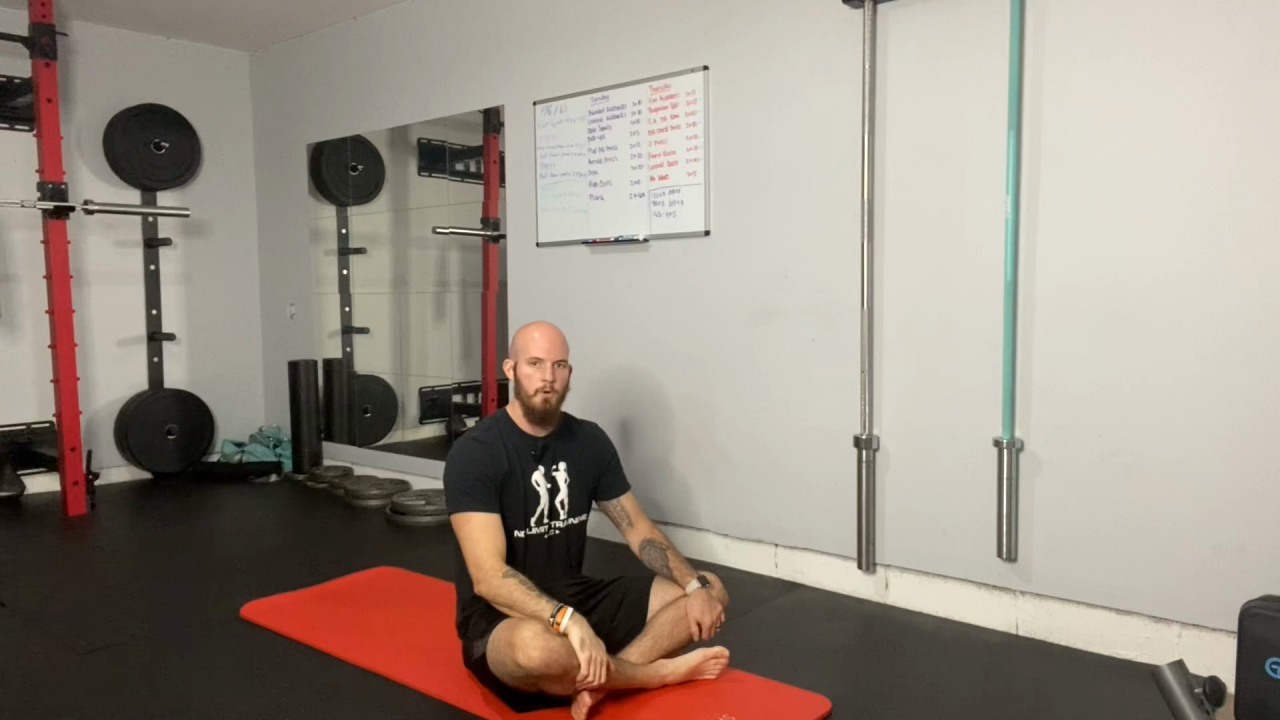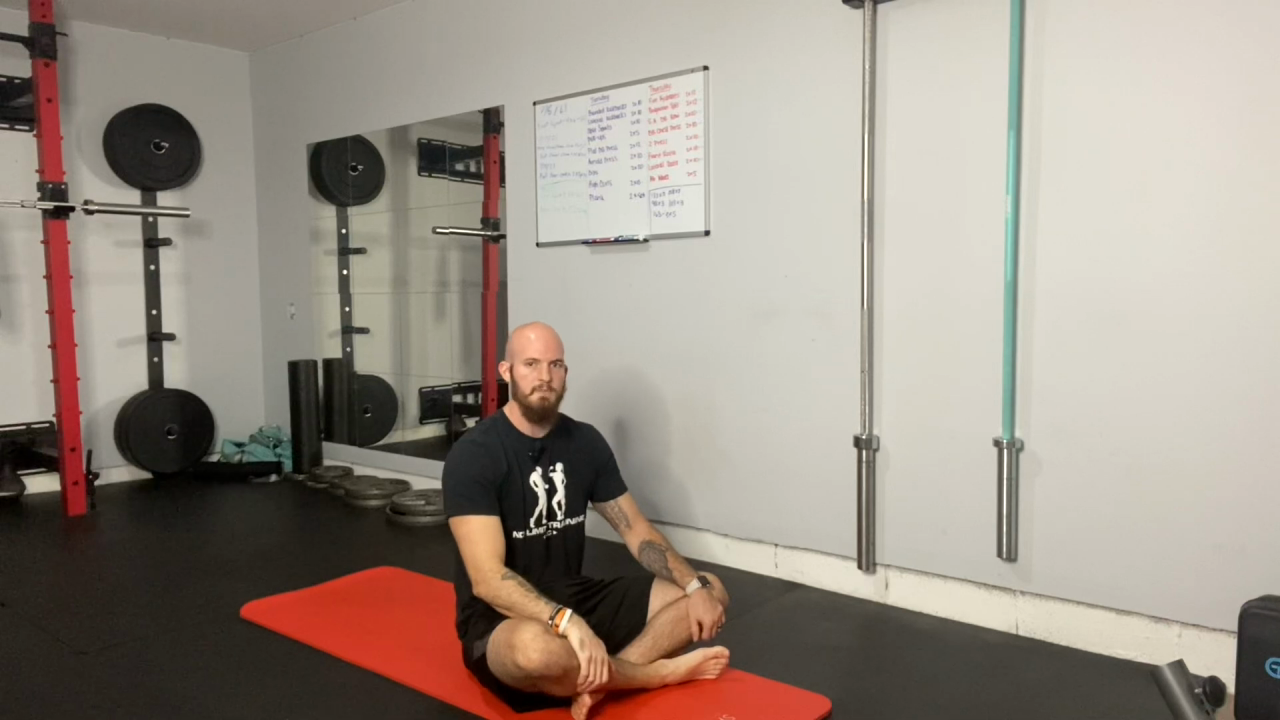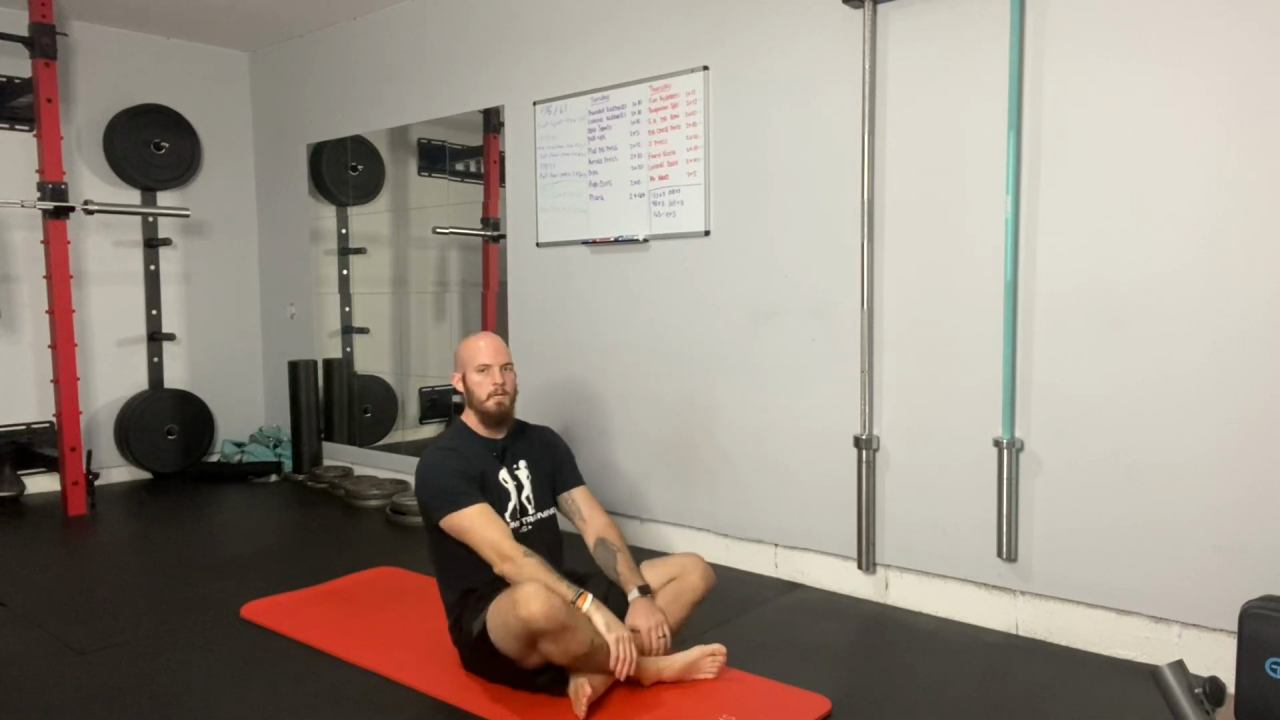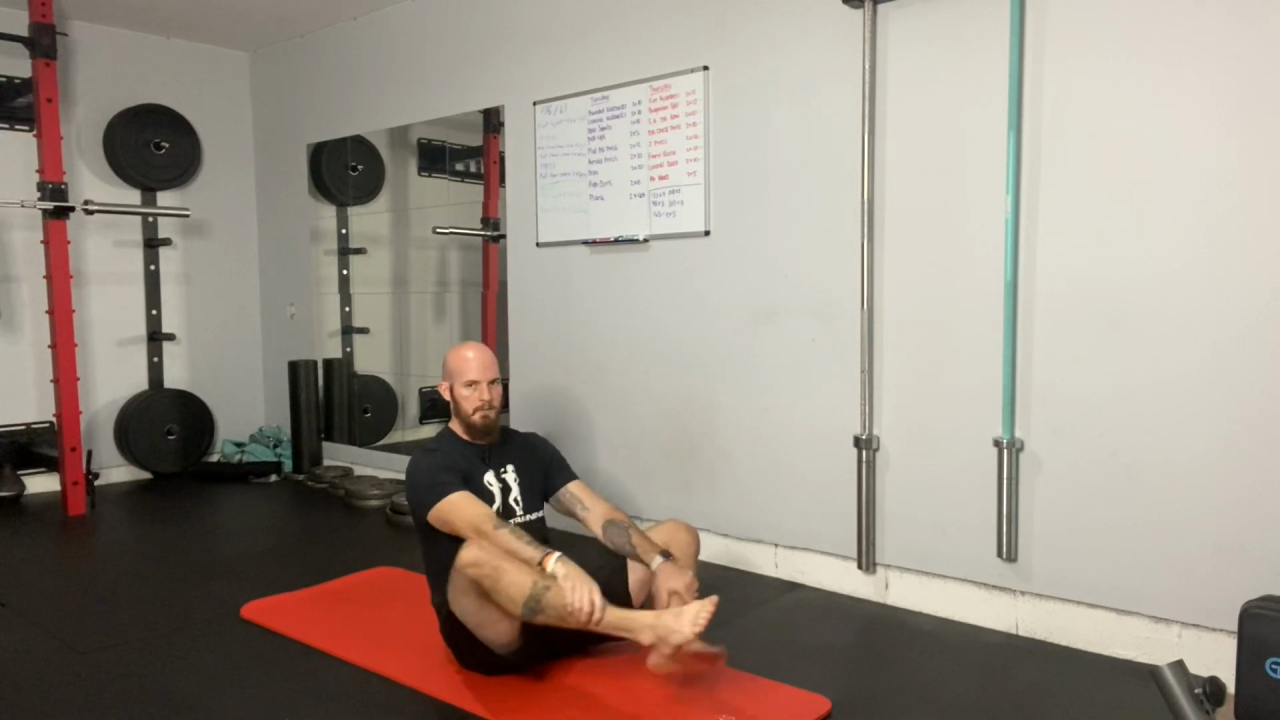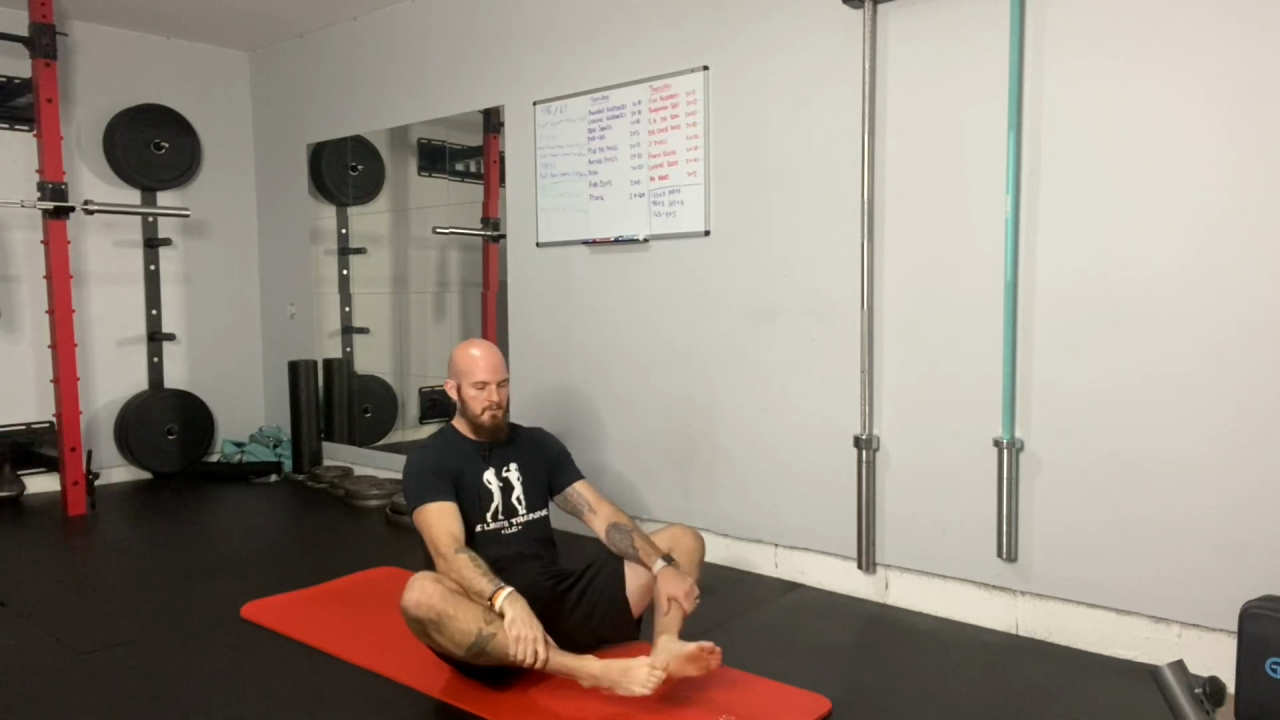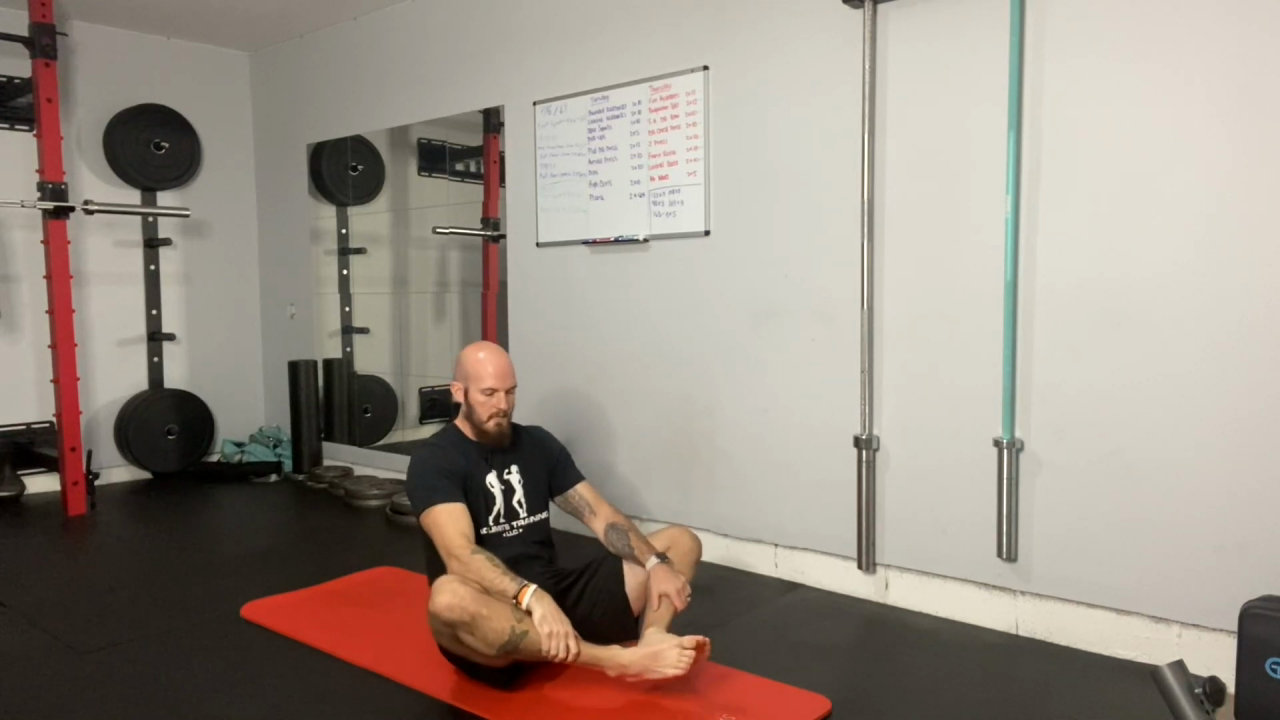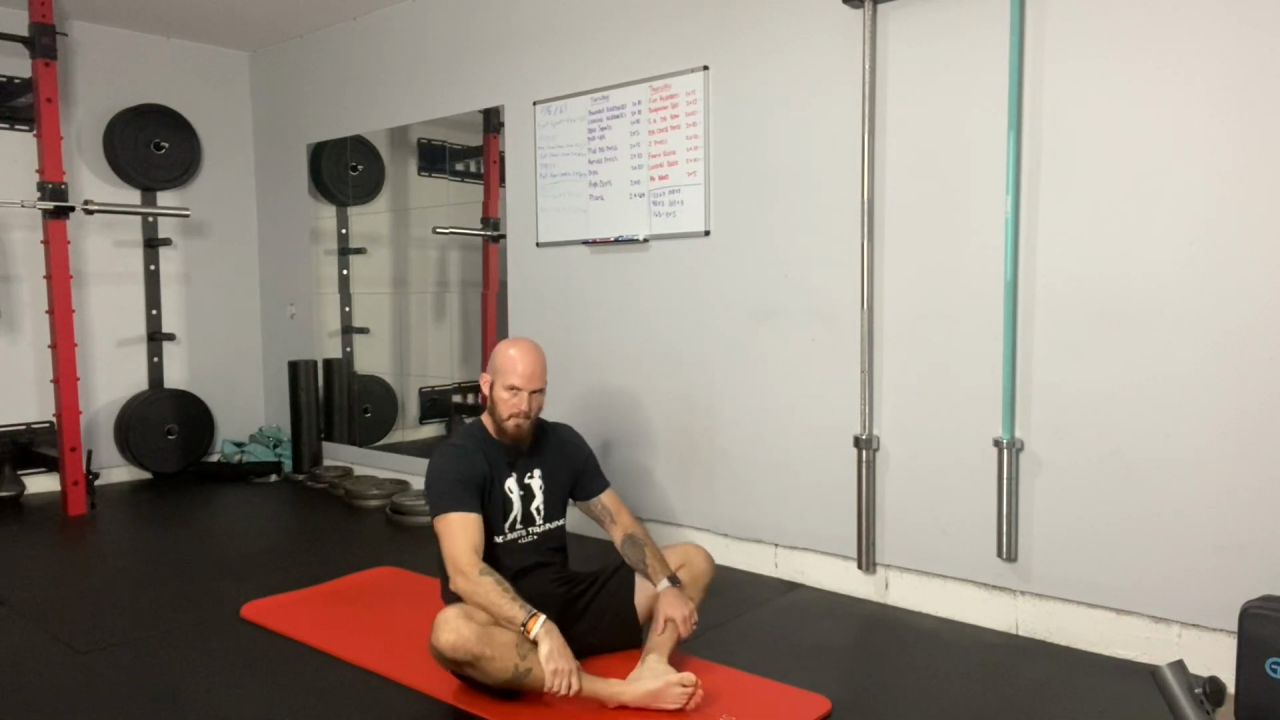
dt=0.7s
person 1, frame 1
left shoulder: (589, 440)
right shoulder: (476, 452)
left elbow: (637, 527)
right elbow: (488, 578)
left wrist: (694, 584)
right wrist: (568, 620)
left hip: (576, 595)
right hip: (501, 617)
left knee: (711, 591)
right knee: (536, 647)
left ankle: (600, 678)
right ankle: (659, 671)
person 1, frame 2
left shoulder: (585, 441)
right shoulder: (474, 455)
left elbow: (635, 529)
right elbow: (487, 579)
left wrist: (695, 586)
right wrist: (568, 624)
left hip: (574, 596)
right hip: (501, 618)
left knee: (710, 594)
right knee: (536, 650)
left ankle: (598, 681)
right ankle: (657, 672)
person 1, frame 3
left shoulder: (543, 442)
right shoulder: (443, 462)
left elbow: (595, 524)
right elbow: (505, 558)
left wrist: (639, 595)
right wrist: (591, 608)
left hip: (557, 594)
right hip: (488, 619)
left knee: (694, 571)
right knee: (536, 603)
left ankle: (597, 673)
right ankle: (646, 667)
person 1, frame 4
left shoulder: (532, 448)
right shoulder: (431, 465)
left elbow: (597, 514)
right elbow: (486, 529)
left wrist: (661, 562)
right wrist: (559, 565)
left hip: (544, 603)
right hip: (493, 629)
left knee: (677, 535)
right knee: (477, 556)
left ankle: (668, 644)
right ankle: (650, 626)
person 1, frame 5
left shoulder: (538, 444)
right shoulder: (431, 461)
left elbow: (601, 516)
right elbow: (449, 552)
left wrist: (662, 566)
right wrist: (508, 601)
left hip: (559, 598)
right hip: (488, 613)
left knee: (684, 540)
right knee: (421, 596)
left ankle: (664, 648)
right ankle: (586, 669)
person 1, frame 6
left shoulder: (538, 443)
right shoulder: (433, 461)
left elbow: (601, 516)
right elbow: (460, 554)
left wrist: (657, 563)
right wrist: (533, 597)
left hip: (557, 593)
right hip: (491, 615)
left knee: (680, 542)
right knee: (449, 598)
left ankle: (651, 640)
right ankle: (614, 659)
person 1, frame 7
left shoulder: (563, 442)
right shoulder: (456, 458)
left elbow: (620, 523)
right elbow: (464, 572)
left wrist: (666, 585)
right wrist: (541, 629)
left hip: (564, 596)
right hip: (499, 619)
left knee: (695, 560)
right knee: (452, 633)
left ankle: (651, 666)
right ankle: (614, 690)
